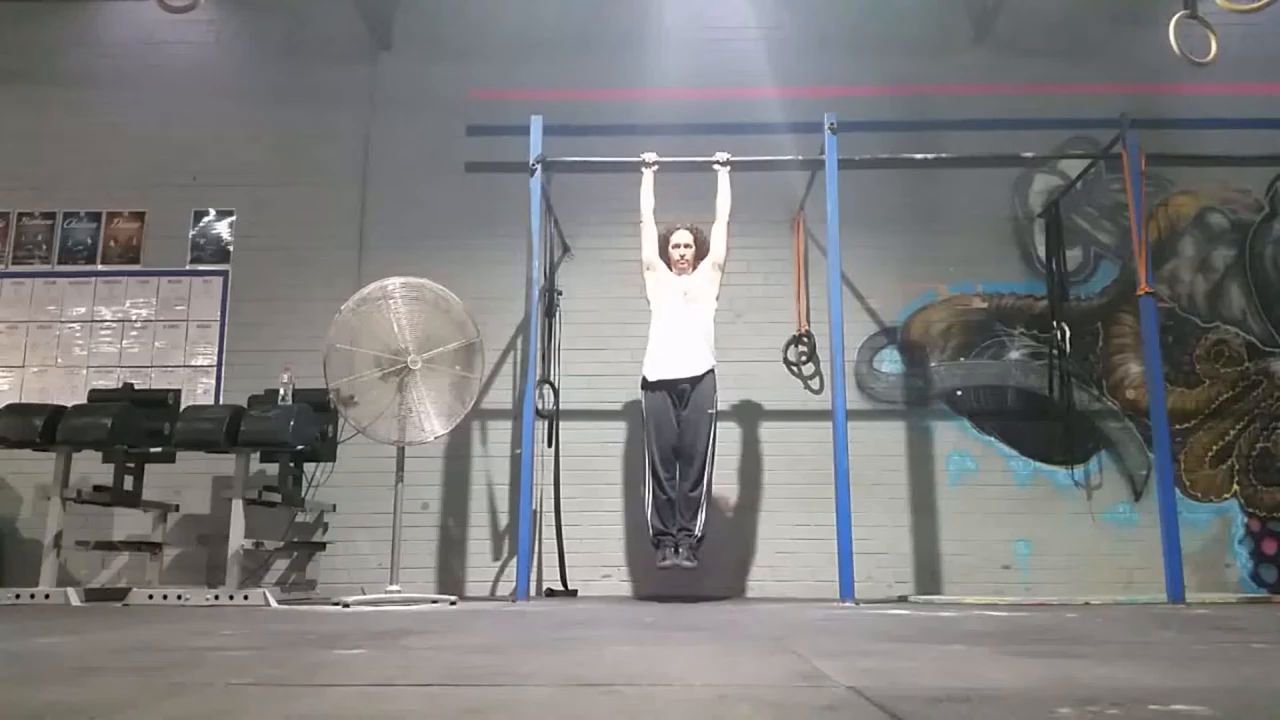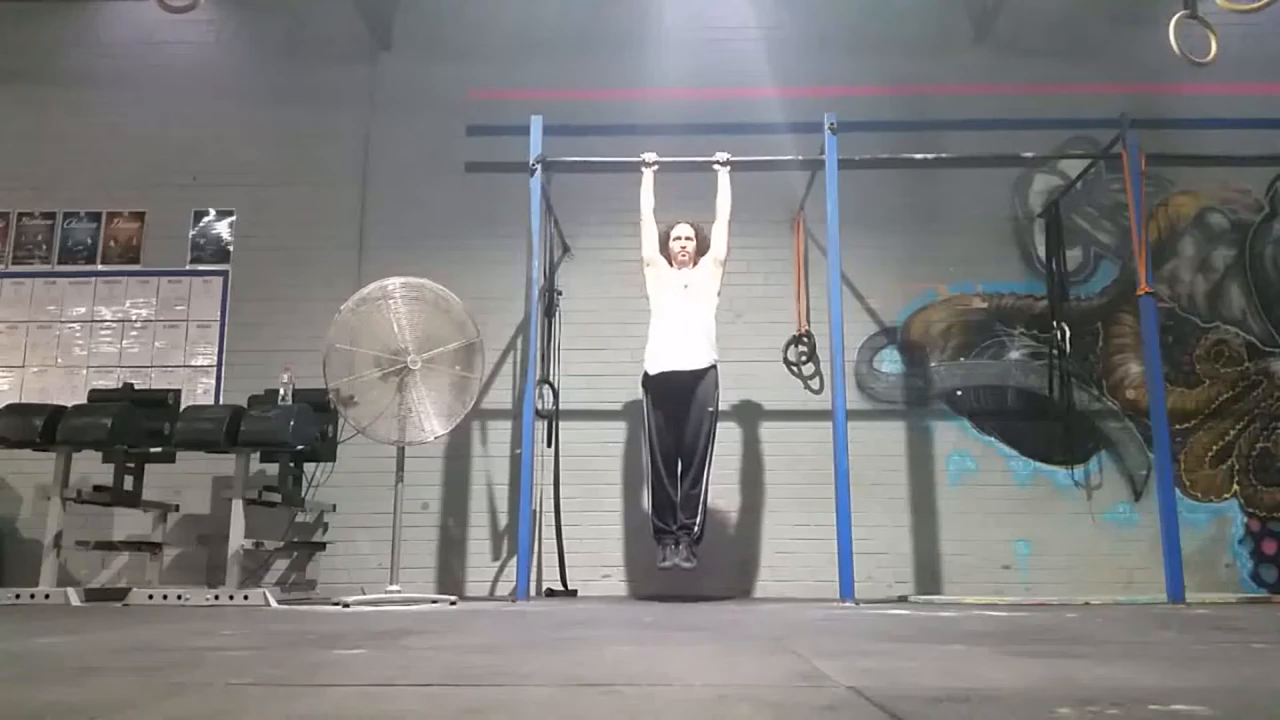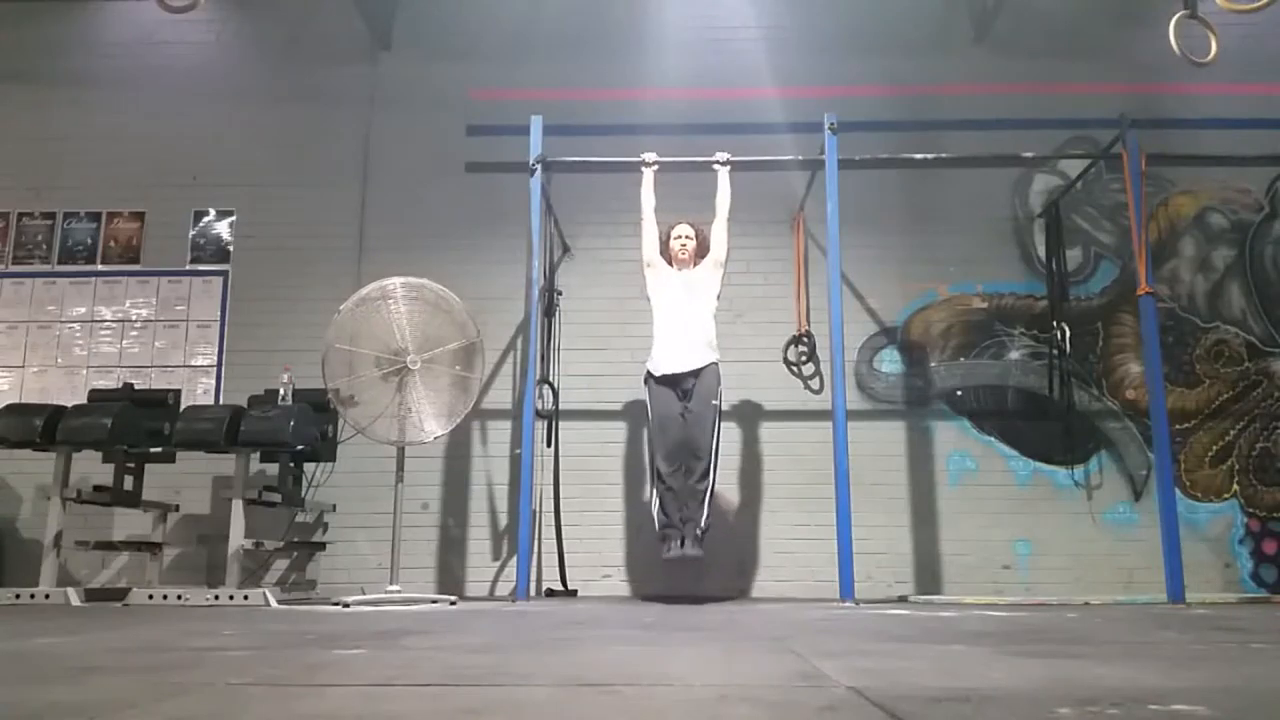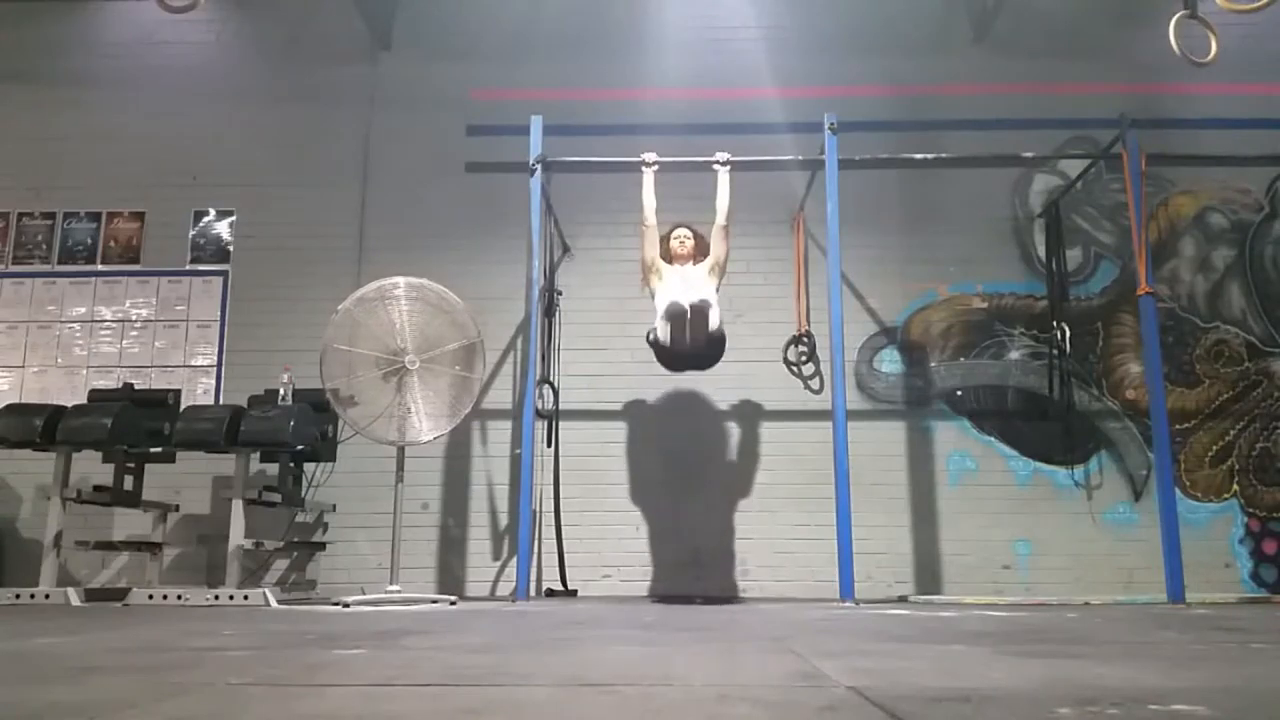
dt=0.4s
person 1, frame 1
left shoulder: (708, 277)
right shoulder: (656, 277)
left elbow: (721, 222)
right elbow: (647, 221)
left wrist: (723, 173)
right wrist: (648, 173)
left hip: (699, 379)
right hip: (658, 380)
left knee: (696, 462)
right knee: (661, 463)
left ankle: (688, 540)
right ankle: (665, 540)
person 1, frame 2
left shoulder: (709, 272)
right shoulder: (657, 272)
left elbow: (722, 219)
right elbow: (647, 218)
left wrist: (723, 173)
right wrist: (648, 173)
left hip: (700, 373)
right hip: (660, 373)
left knee: (696, 462)
right knee: (662, 463)
left ankle: (688, 539)
right ankle: (666, 539)
person 1, frame 3
left shoulder: (708, 274)
right shoulder: (658, 275)
left elbow: (720, 222)
right elbow: (648, 222)
left wrist: (722, 174)
right wrist: (649, 175)
left hip: (702, 369)
right hip: (663, 373)
left knee: (700, 453)
right knee: (668, 454)
left ankle: (693, 531)
right ankle: (670, 533)
person 1, frame 4
left shoulder: (708, 272)
right shoulder: (659, 274)
left elbow: (721, 226)
right elbow: (649, 226)
left wrist: (723, 173)
right wrist: (648, 175)
left knee: (702, 309)
right knee: (673, 311)
left ankle: (703, 324)
right ankle: (673, 325)
